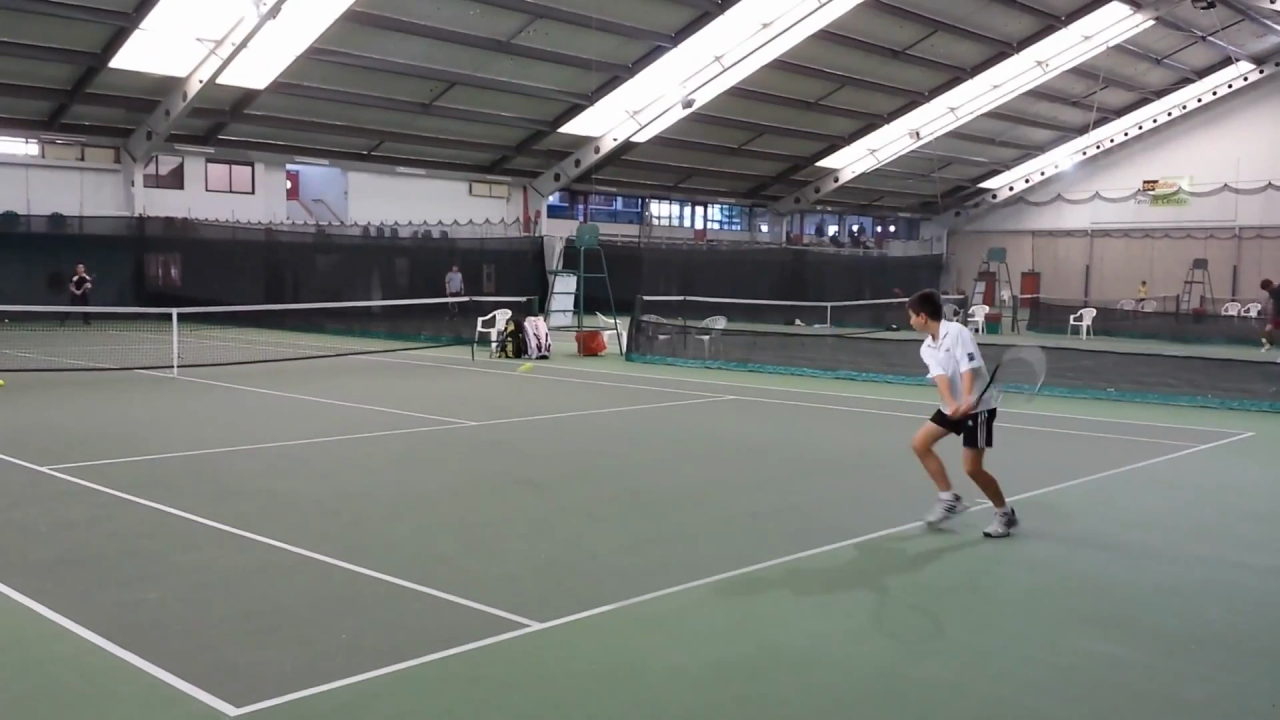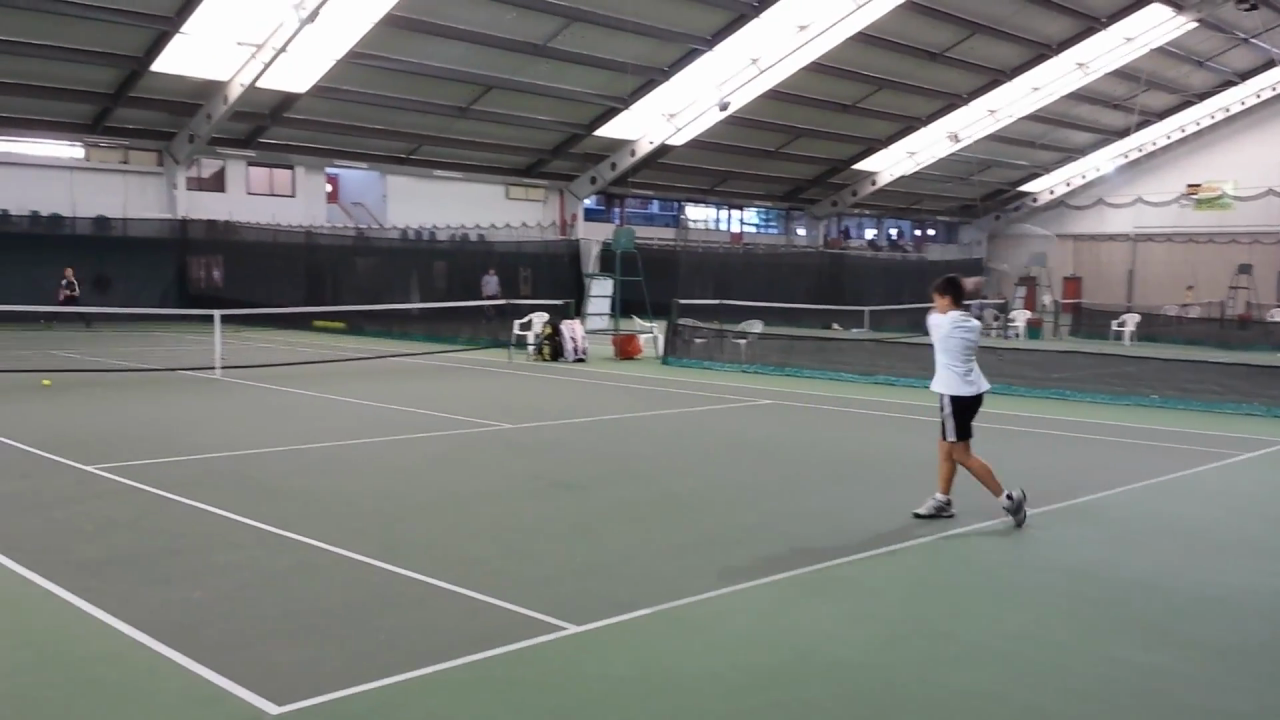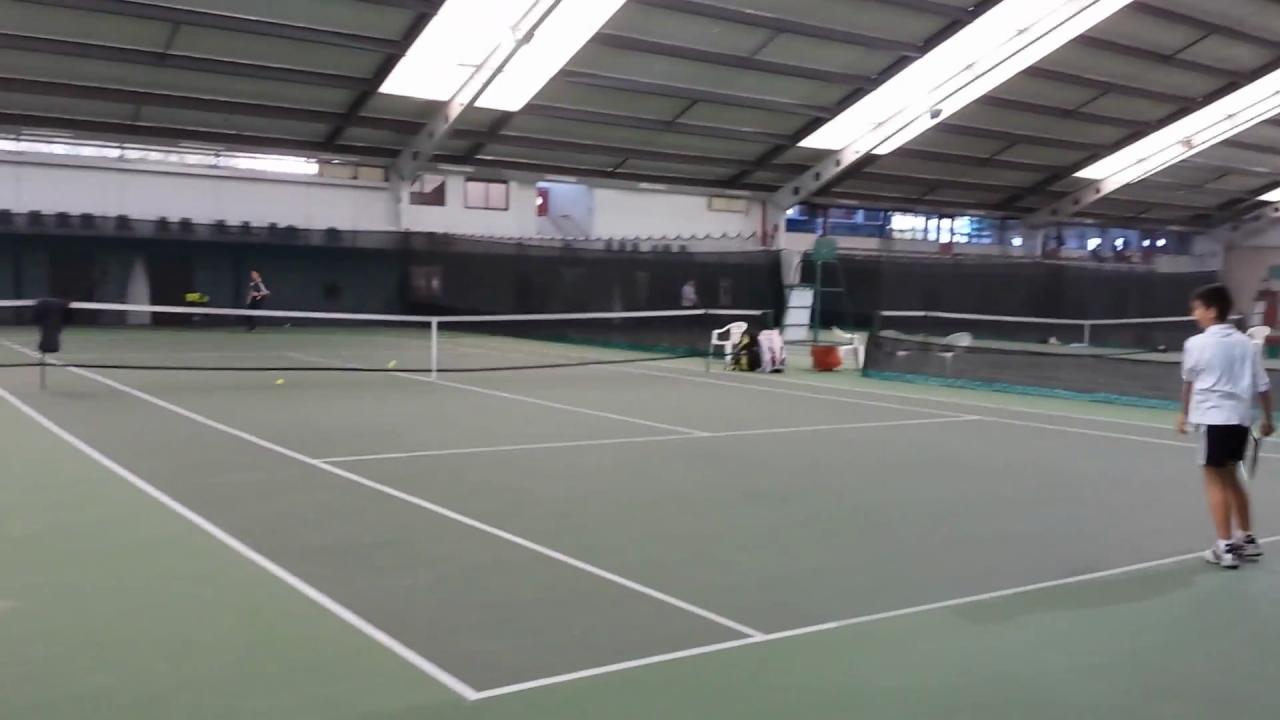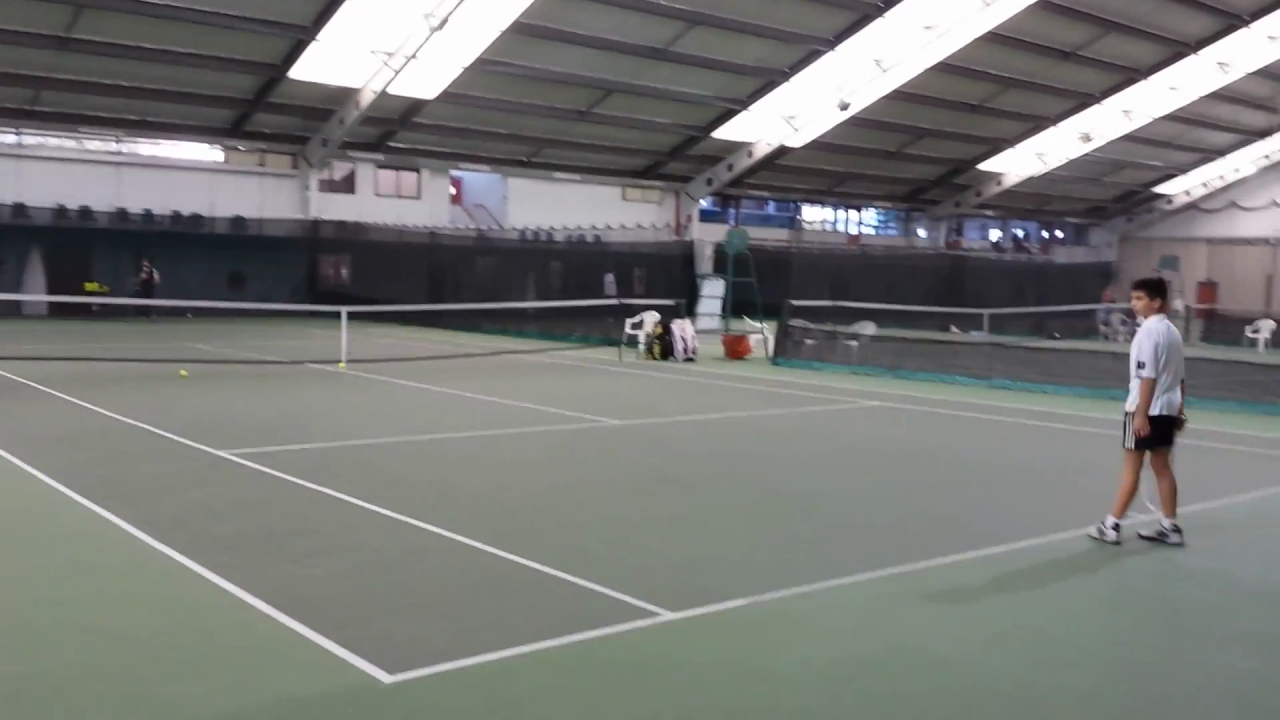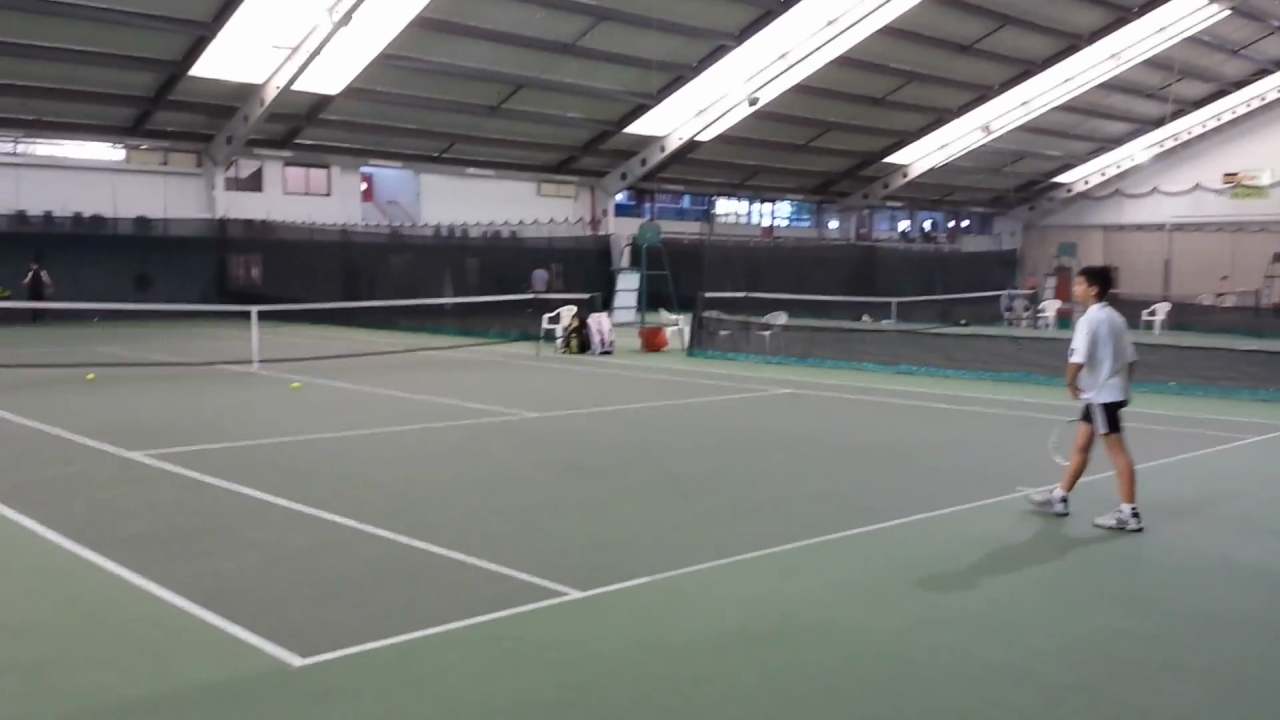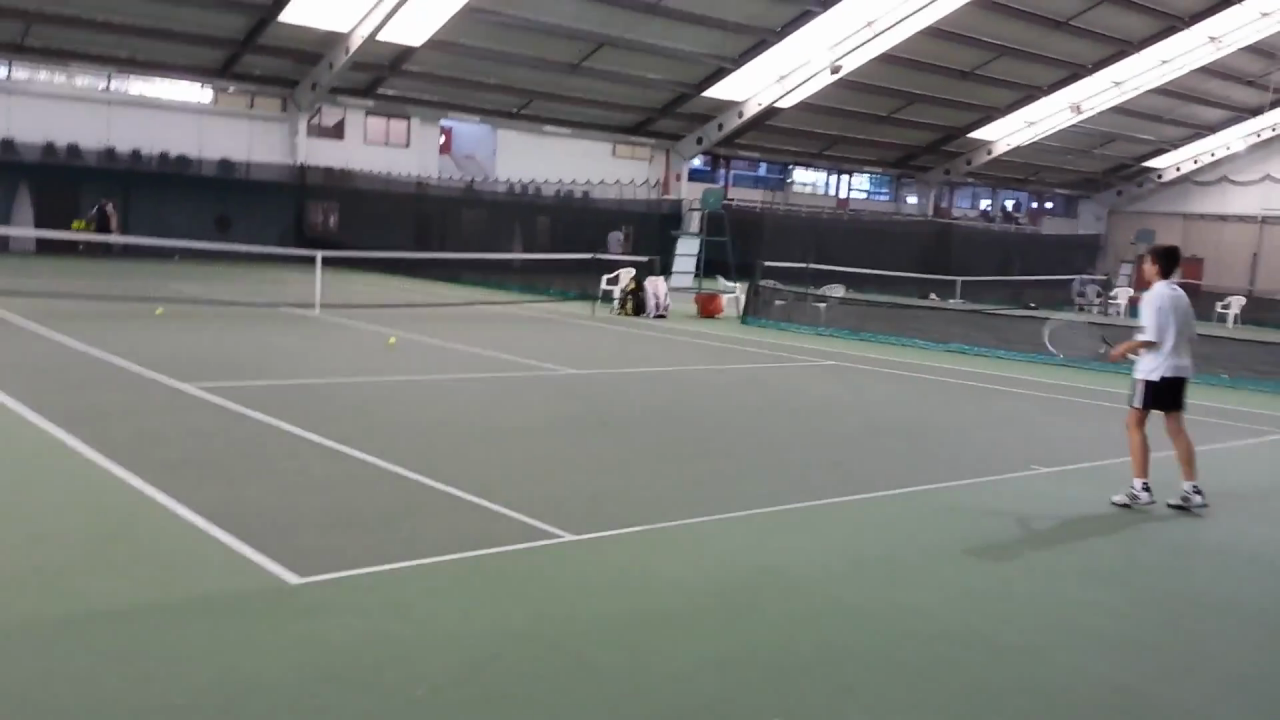
dt=0.7s
person 1, frame 1
left shoulder: (957, 331)
right shoulder: (926, 348)
left elbow: (970, 367)
right elbow: (940, 377)
left wrist: (967, 399)
right wrist: (951, 404)
left hip: (979, 405)
right hip: (952, 406)
left knee: (972, 468)
right knee: (919, 443)
left ankle: (1004, 513)
right ankle: (949, 499)
person 1, frame 2
left shoulder: (937, 322)
right shoulder: (973, 324)
left wrist: (961, 287)
left hip: (955, 393)
right hip: (972, 392)
left knee: (962, 454)
right knee: (946, 446)
left ankle: (1008, 497)
right ankle: (942, 500)
person 1, frame 3
left shoulder: (1196, 344)
right shoulder: (1246, 344)
left elbow: (1188, 383)
right elbow: (1262, 386)
left wrist: (1183, 413)
right wrist: (1268, 418)
left hip: (1212, 419)
right hip: (1240, 419)
left knee: (1215, 482)
right knee: (1230, 478)
left ankle: (1226, 548)
right ankle: (1246, 539)
person 1, frame 4
left shoulder: (1148, 331)
right shoulder: (1172, 331)
left elbow: (1147, 376)
right elbow: (1179, 376)
left wrist: (1141, 413)
right wrist: (1179, 411)
left hip: (1145, 409)
right hip: (1169, 408)
left knee: (1131, 466)
right knee: (1161, 466)
left ankle: (1111, 525)
right ankle: (1170, 526)
person 1, frame 5
left shoulder: (1089, 320)
right shoulder: (1117, 318)
left elbow: (1077, 361)
right elbow: (1130, 360)
left wrist: (1072, 383)
right wrist: (1121, 387)
left hip: (1100, 394)
right hip: (1112, 392)
left knee: (1116, 450)
right knee: (1081, 444)
left ankle: (1129, 513)
right ankle: (1059, 497)
person 1, frame 6
left shoulder: (1153, 296)
right shoulder: (1181, 296)
left elbow: (1149, 338)
right elbow: (1188, 336)
left wrist: (1124, 348)
left hip: (1154, 371)
right hip: (1178, 371)
left knee: (1134, 424)
right knee: (1176, 429)
left ankle: (1140, 488)
right ankle: (1192, 490)
